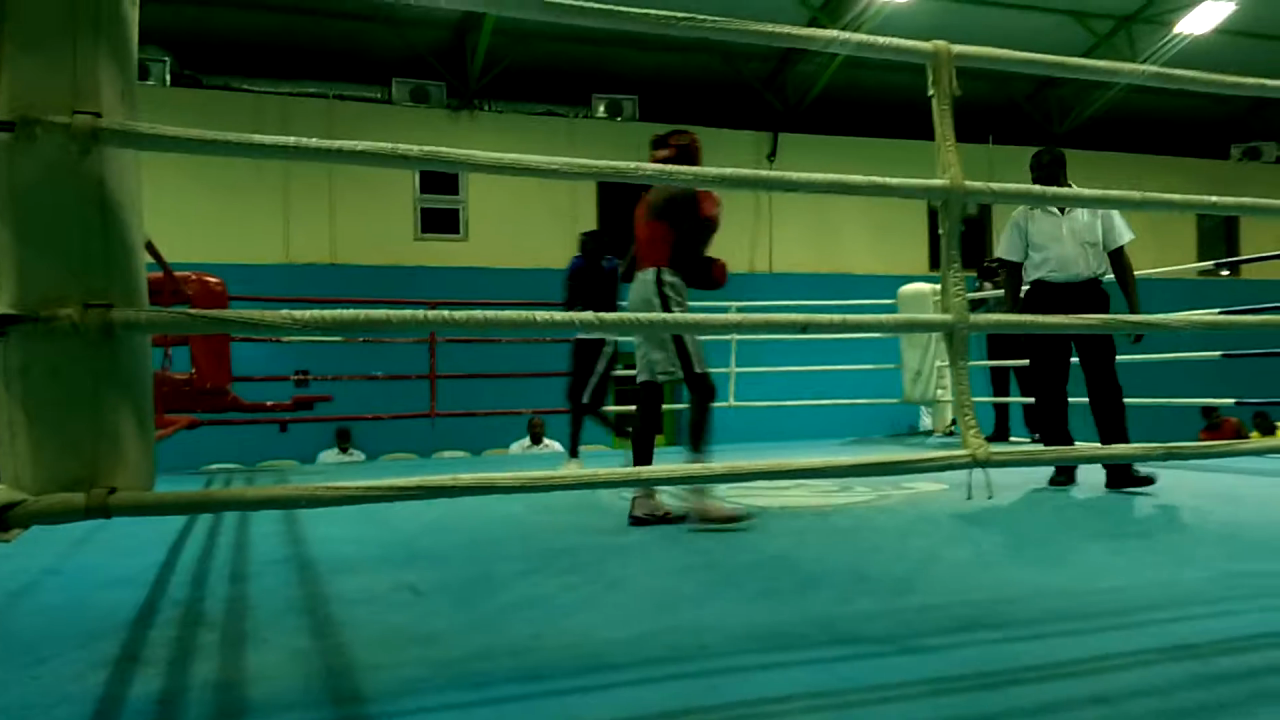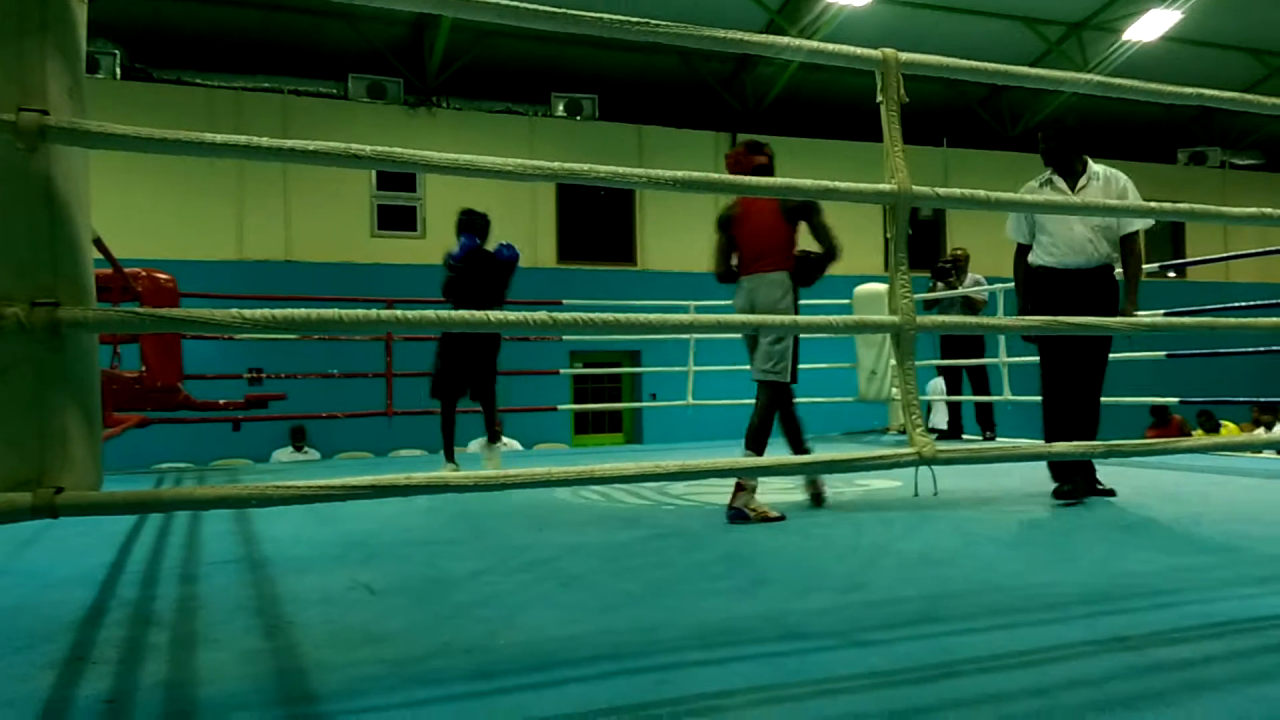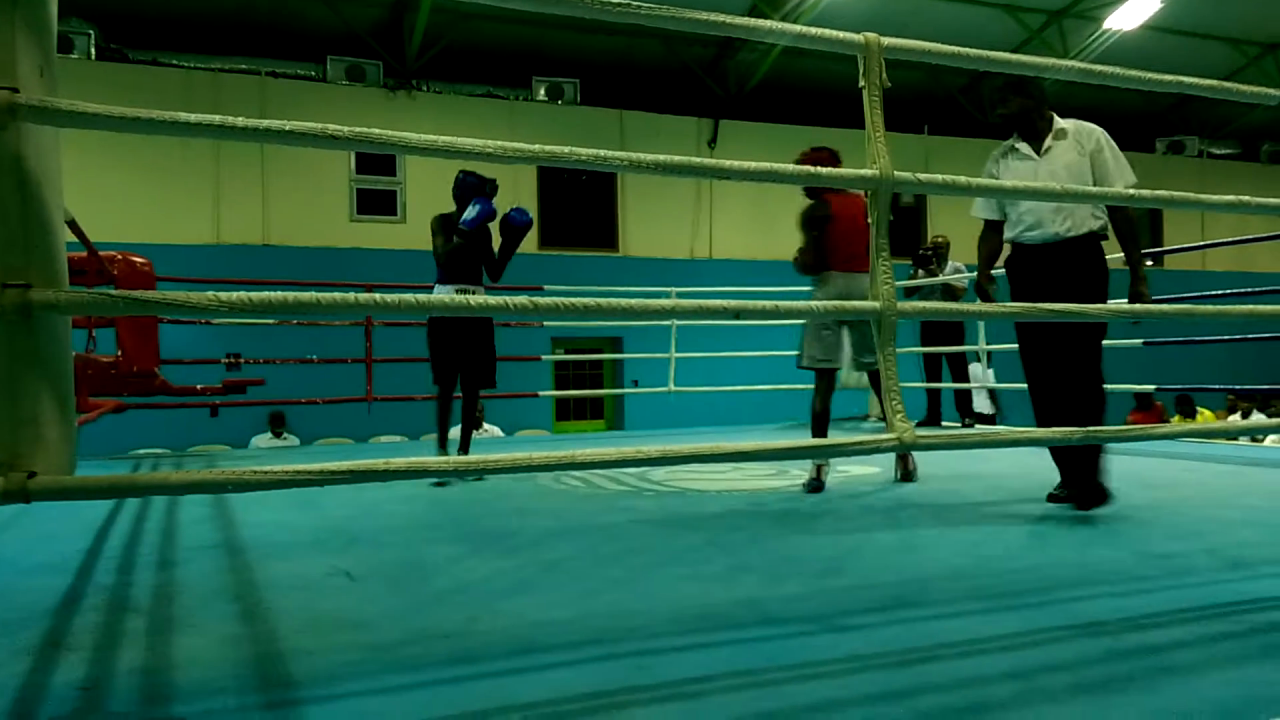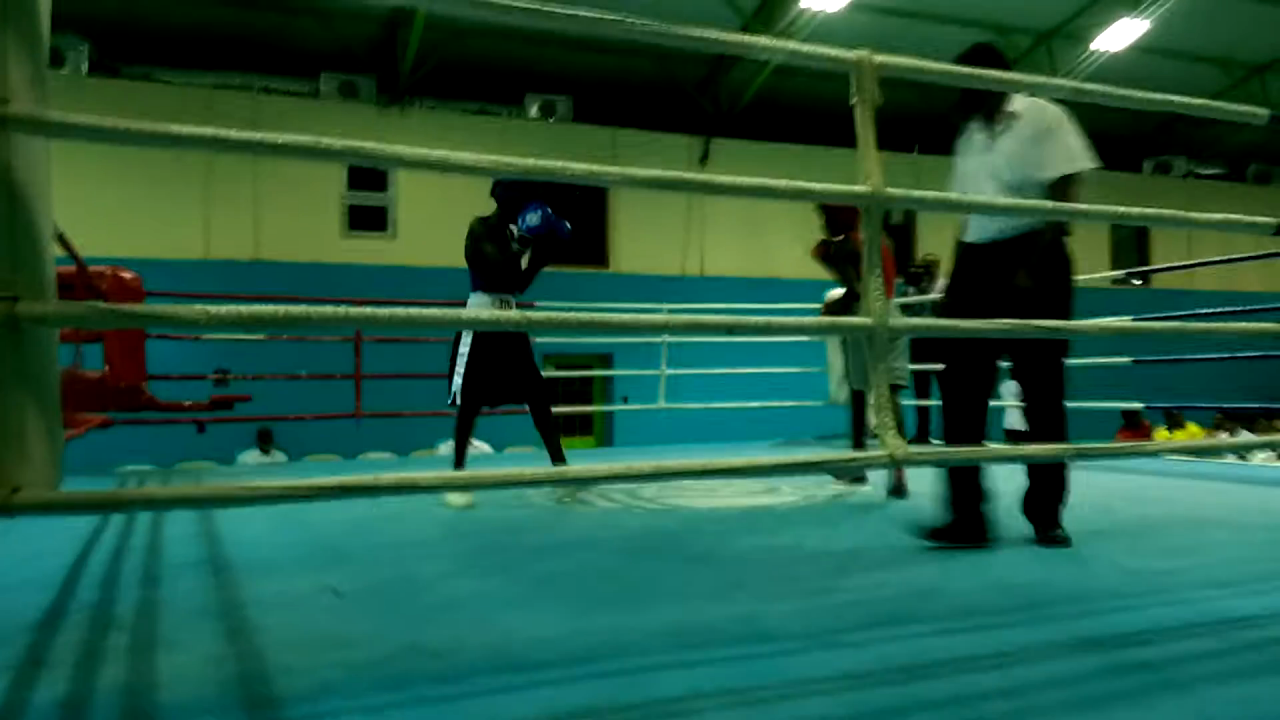
dt=0.7s
person 1, frame 1
left shoulder: (1097, 206)
right shoulder: (1024, 216)
left elbow: (1119, 257)
right elbow: (1013, 271)
left wrist: (1134, 307)
left hip: (1090, 297)
right hip: (1045, 301)
left knee: (1104, 382)
right knee: (1049, 388)
left ankle: (1119, 466)
right ankle: (1064, 463)
person 1, frame 2
left shoulder: (1114, 183)
right shoulder: (1033, 193)
left elbow: (1131, 245)
right elbow: (1023, 252)
left wrist: (1130, 300)
right wrist: (1022, 307)
left hip: (1098, 287)
right hip: (1051, 288)
left knee: (1089, 383)
right knee: (1059, 377)
left ankle: (1081, 466)
right ankle: (1064, 466)
person 1, frame 3
left shoulder: (1088, 138)
right shoulder: (1000, 161)
left elbow: (1119, 207)
right elbow: (993, 228)
left wrist: (1137, 275)
right wrist: (983, 273)
left hip: (1080, 260)
right hip: (1028, 267)
left knee: (1080, 363)
right knee: (1044, 376)
left ankle: (1089, 471)
right ankle: (1072, 473)
person 1, frame 4
left shoulder: (1044, 118)
right shoulder: (968, 139)
left elbow: (1061, 198)
left wrist: (1031, 269)
right wrist: (954, 285)
left hip: (1036, 263)
right hip: (981, 267)
left knee: (1040, 392)
right knee: (963, 386)
left ankle: (1046, 510)
right ankle: (967, 511)
person 2, frame 1
left shoulder: (652, 198)
right shoulder: (680, 194)
left elbow: (629, 268)
right elbow: (684, 257)
right wrist: (709, 221)
left hip: (643, 291)
right hip: (662, 292)
left knee: (650, 396)
right knee: (702, 389)
left ankle: (644, 500)
right ankle: (699, 497)
person 2, frame 2
left shoulder: (730, 212)
right shoulder: (795, 202)
left elbow: (722, 272)
right elbow: (831, 251)
right wrist: (810, 265)
left hip: (745, 296)
right hip: (777, 292)
left knee: (779, 389)
right knee: (771, 391)
left ankle: (811, 478)
right ankle: (742, 494)
person 2, frame 3
left shoulder: (814, 211)
right shoulder: (868, 207)
left elbow: (809, 264)
left wrist: (801, 261)
left hip: (830, 290)
right hip: (863, 288)
left knee: (824, 380)
right knee: (877, 377)
left ankle: (819, 465)
right ankle: (902, 456)
person 2, frame 4
left shoulder: (844, 247)
right shoulder: (884, 241)
left elbow: (854, 293)
left wrist: (832, 309)
right hip: (890, 317)
left knee: (859, 394)
right knee: (890, 394)
right ankle: (897, 468)
person 3, frame 1
left shoulder: (610, 273)
right shoulder: (583, 272)
left elbow: (610, 310)
right elbow: (569, 308)
left wrist: (606, 280)
right wrist: (572, 283)
left hip: (601, 340)
right hip: (584, 340)
left knee: (581, 401)
right knee: (583, 403)
left ankle: (574, 456)
right ankle: (630, 437)
person 3, frame 2
left shoulder: (492, 259)
right shoulder: (452, 256)
left elbow: (498, 301)
right elbow: (446, 293)
left wrist: (504, 275)
right wrist: (457, 264)
left hip: (485, 328)
right hip: (456, 328)
left knee: (485, 392)
right knee: (448, 397)
left ankle: (492, 443)
right ankle: (450, 460)
person 3, frame 3
left shoulder: (483, 229)
right shoulder: (441, 222)
left elbow: (494, 274)
right elbow: (444, 260)
left wrist: (510, 242)
right wrist: (465, 231)
left knee: (473, 384)
right knee: (446, 381)
left ankle: (464, 454)
right ankle: (442, 450)
person 3, frame 4
left shoulder: (510, 233)
right shoulder: (480, 228)
right elbow: (498, 268)
left wrist: (543, 252)
right wrist: (525, 239)
left knee: (538, 396)
right knee: (470, 403)
person 4, frame 1
right shoulder: (988, 283)
right elbow: (973, 306)
left wrist: (1004, 286)
right wrist: (981, 282)
left hip: (1018, 336)
right hip: (995, 337)
left knee: (1027, 383)
right knee: (999, 385)
left ankle: (1035, 429)
right ankle: (1001, 429)
person 4, frame 2
left shoulder: (977, 280)
right shoulder: (941, 282)
left elbow: (979, 305)
right elbow: (927, 306)
left wrist: (957, 287)
right wrist: (935, 282)
left hip: (971, 336)
right hip: (948, 337)
left knee: (979, 384)
right knee: (952, 385)
left ankle: (988, 428)
right ankle: (954, 427)
person 4, frame 3
left shoulder: (957, 268)
right shoulder: (921, 270)
left elbow: (959, 292)
right elbow: (907, 293)
left wrist: (938, 275)
right wrist: (916, 269)
left hip: (950, 323)
right hip: (928, 324)
left knee: (958, 371)
right knee: (931, 372)
left ankle: (966, 415)
right ankle: (933, 414)
person 4, frame 4
left shoulder: (945, 286)
right shoulder: (911, 288)
right elbow: (900, 309)
left wrist: (927, 292)
right wrist: (906, 287)
left hip: (939, 340)
right hip: (918, 341)
right knee: (921, 389)
right ankle: (922, 431)
